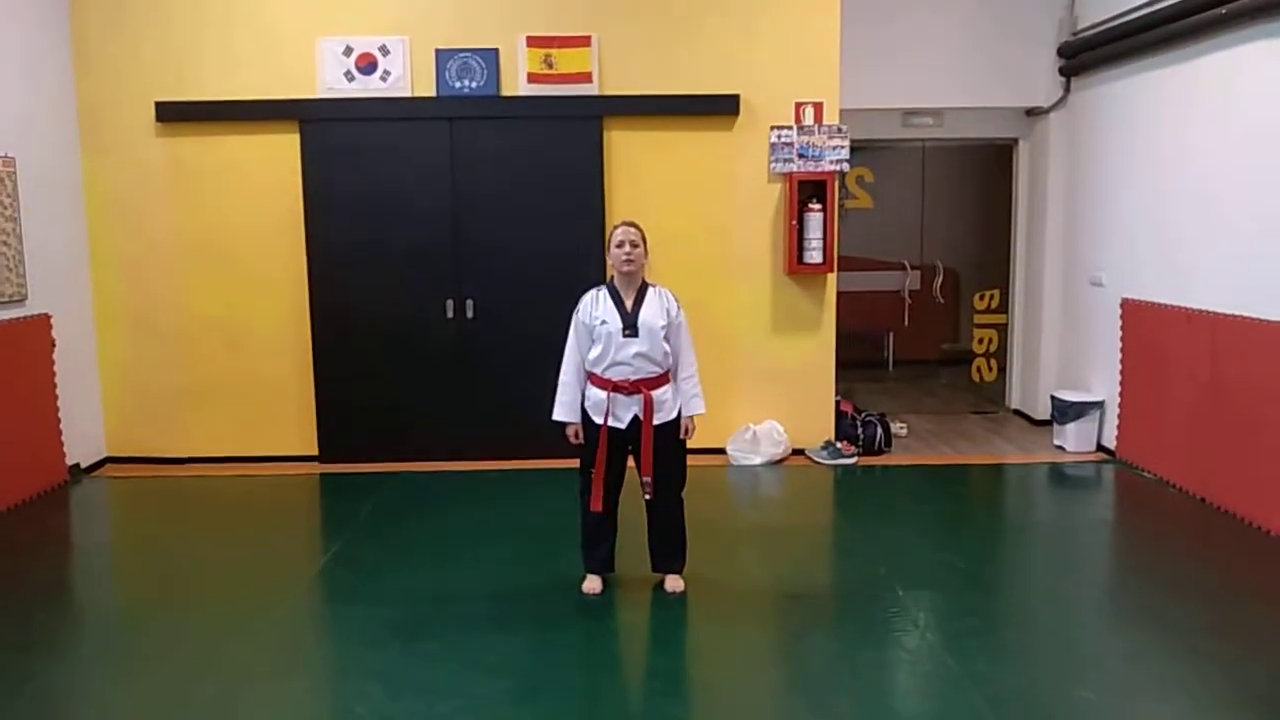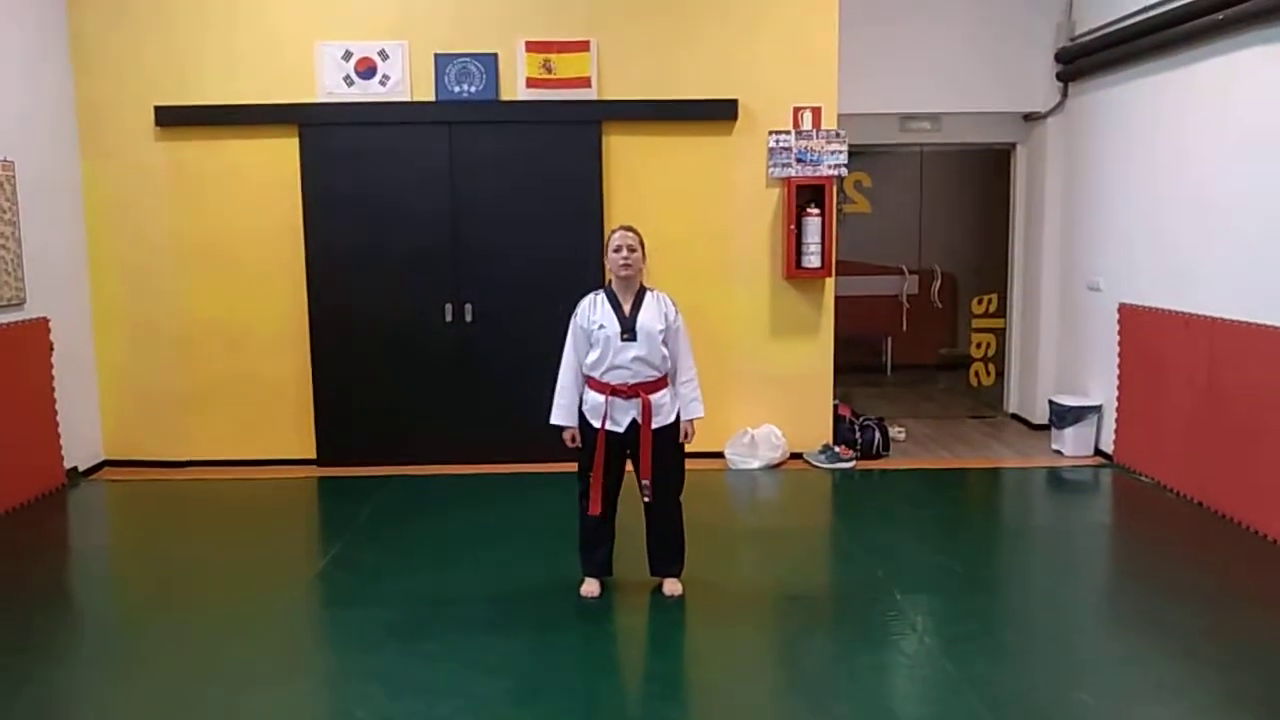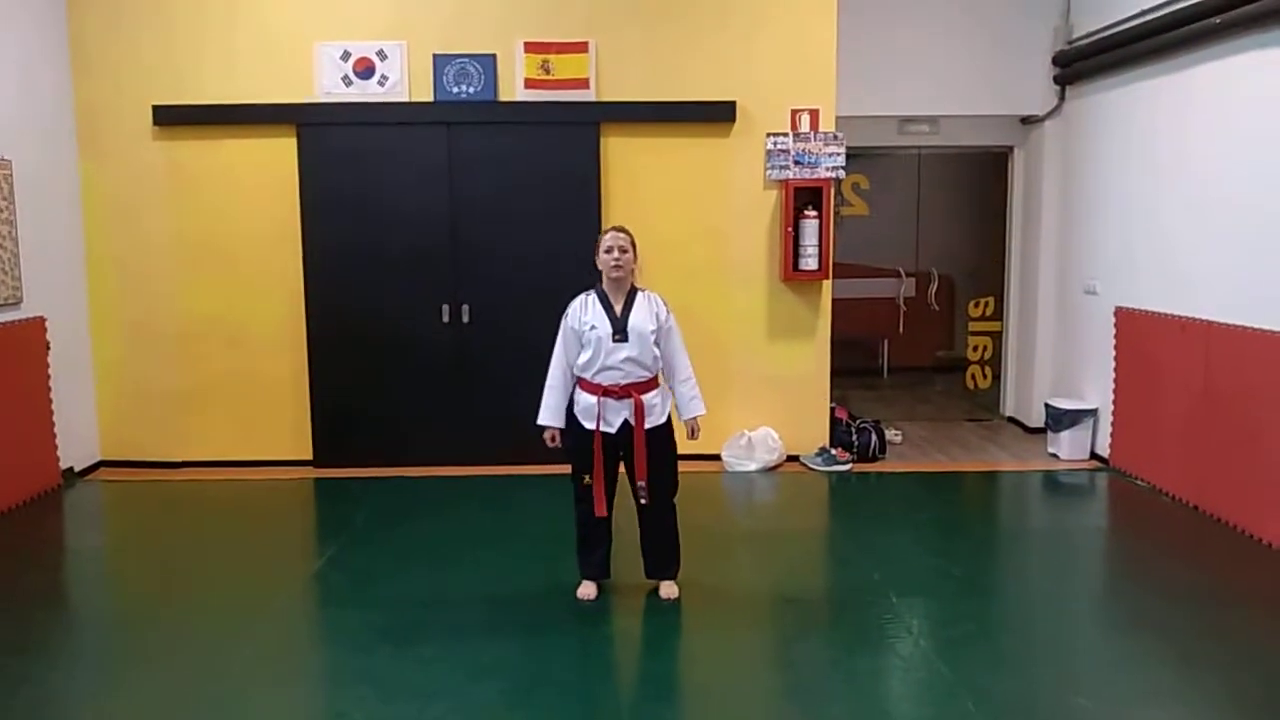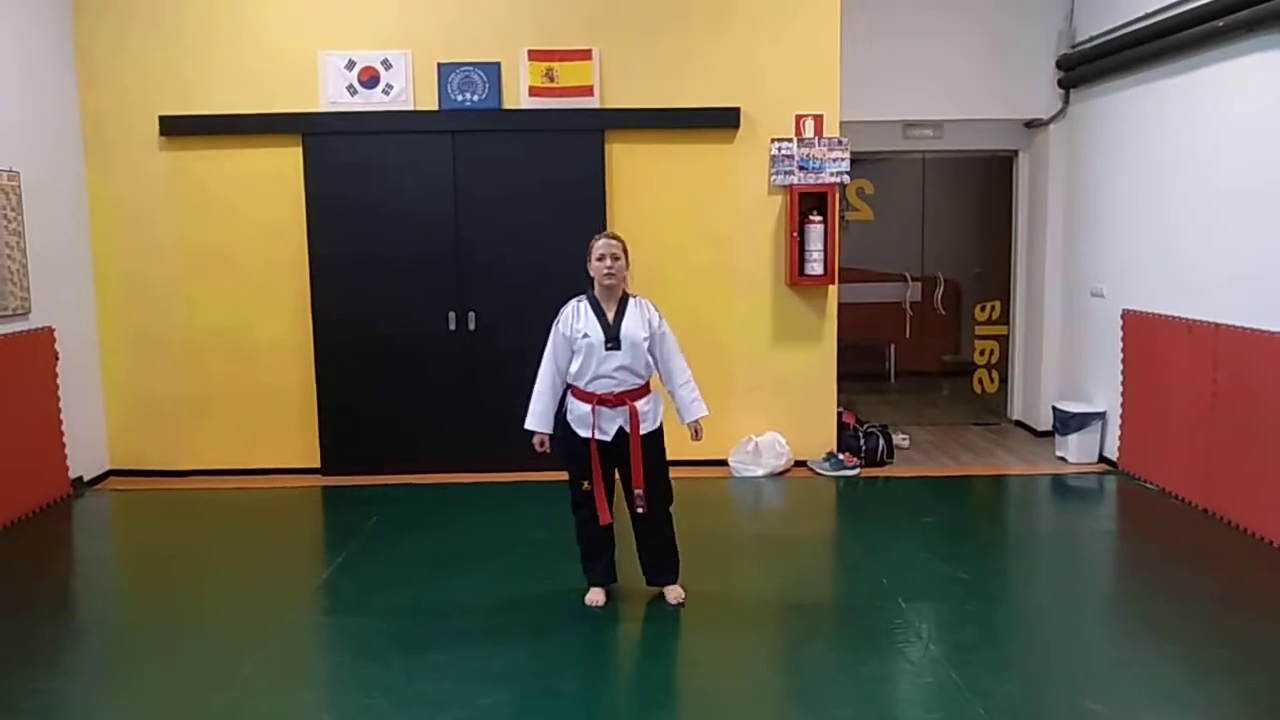
dt=0.2s
person 1, frame 1
left shoulder: (665, 301)
right shoulder: (591, 303)
left elbow: (684, 359)
right elbow: (574, 362)
left wrist: (689, 409)
right wrist: (570, 415)
left hip: (657, 407)
right hip: (604, 408)
left knee: (664, 491)
right knee: (599, 491)
left ankle: (670, 567)
right ankle: (596, 568)
person 1, frame 2
left shoulder: (663, 306)
right shoulder: (589, 307)
left elbow: (682, 363)
right elbow: (572, 366)
left wrist: (688, 412)
right wrist: (567, 419)
left hip: (655, 411)
right hip: (602, 412)
left knee: (662, 495)
right knee: (596, 495)
left ankle: (668, 570)
right ankle: (594, 571)
person 1, frame 3
left shoulder: (654, 306)
right shoulder: (580, 308)
left elbow: (676, 361)
right elbow: (561, 365)
left wrist: (691, 409)
right wrist: (551, 419)
left hip: (645, 412)
right hip: (593, 413)
left knee: (656, 495)
right knee: (591, 498)
left ankle: (665, 573)
right ankle: (591, 574)
person 1, frame 4
left shoulder: (645, 312)
right shoulder: (571, 315)
left elbow: (672, 365)
right elbow: (551, 371)
left wrist: (691, 411)
right wrist: (540, 424)
left hip: (637, 419)
right hip: (586, 421)
left knee: (651, 501)
right knee: (590, 504)
left ankle: (665, 578)
right ankle: (598, 580)
